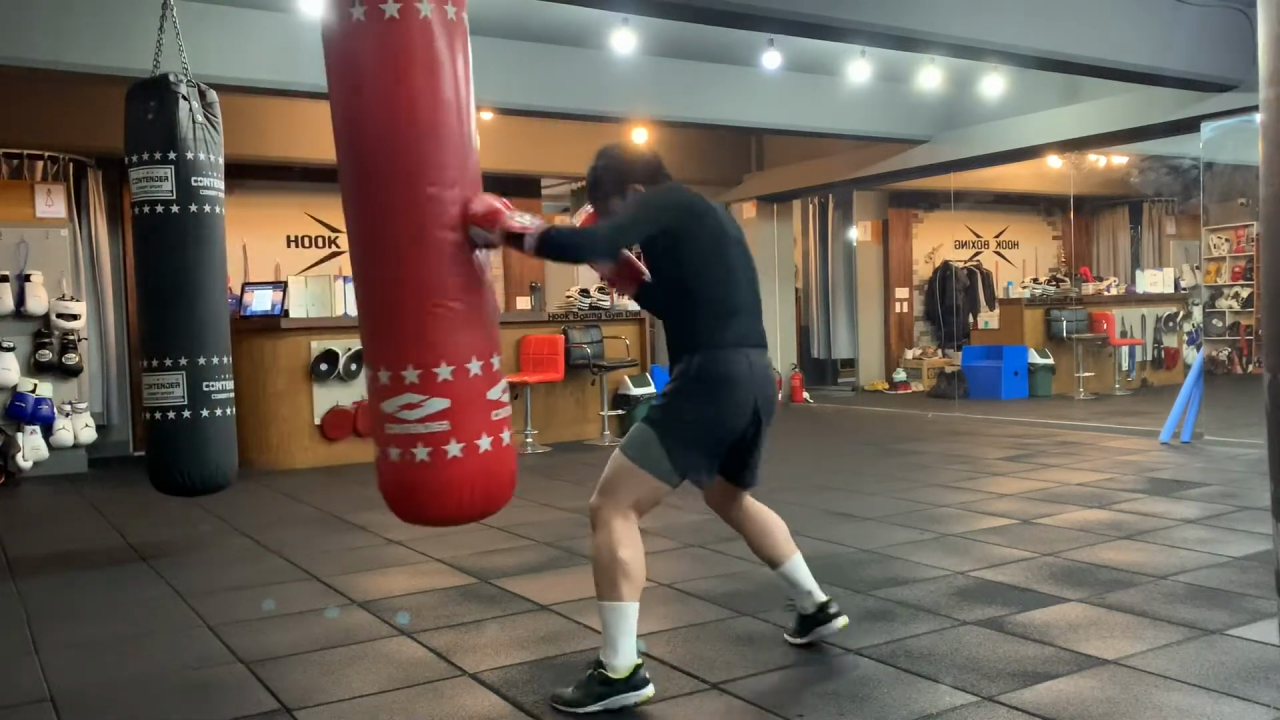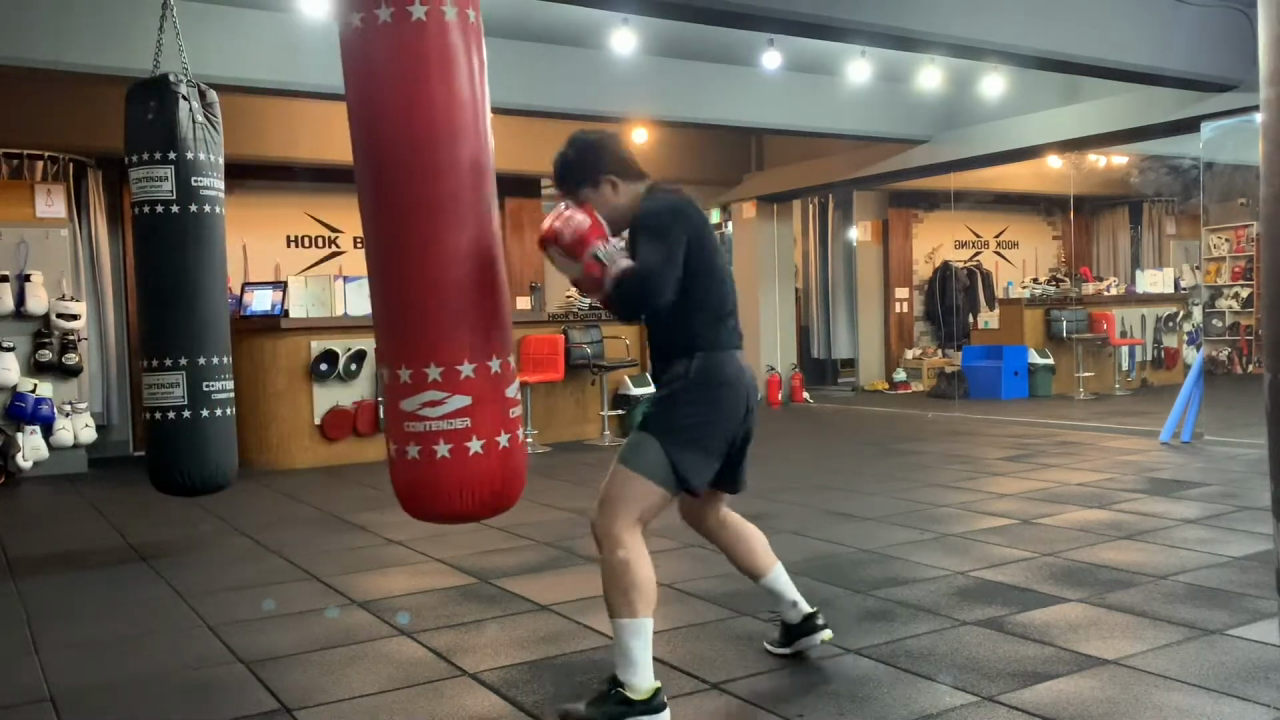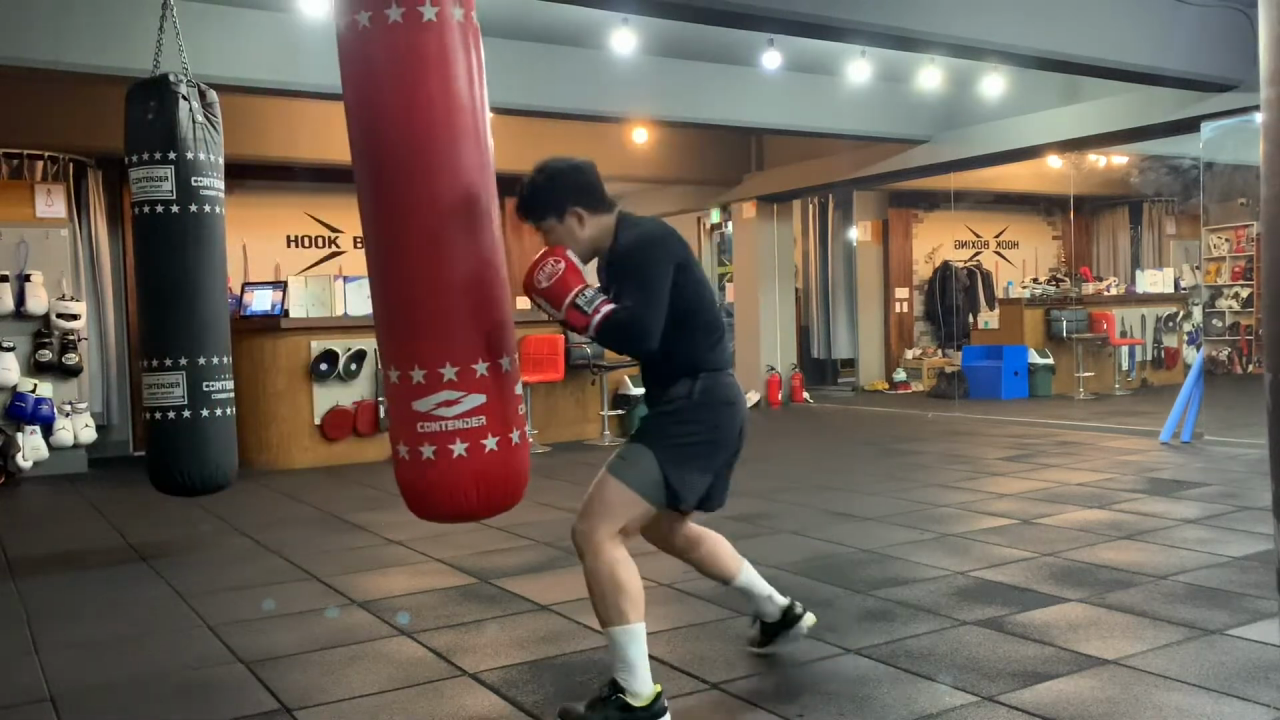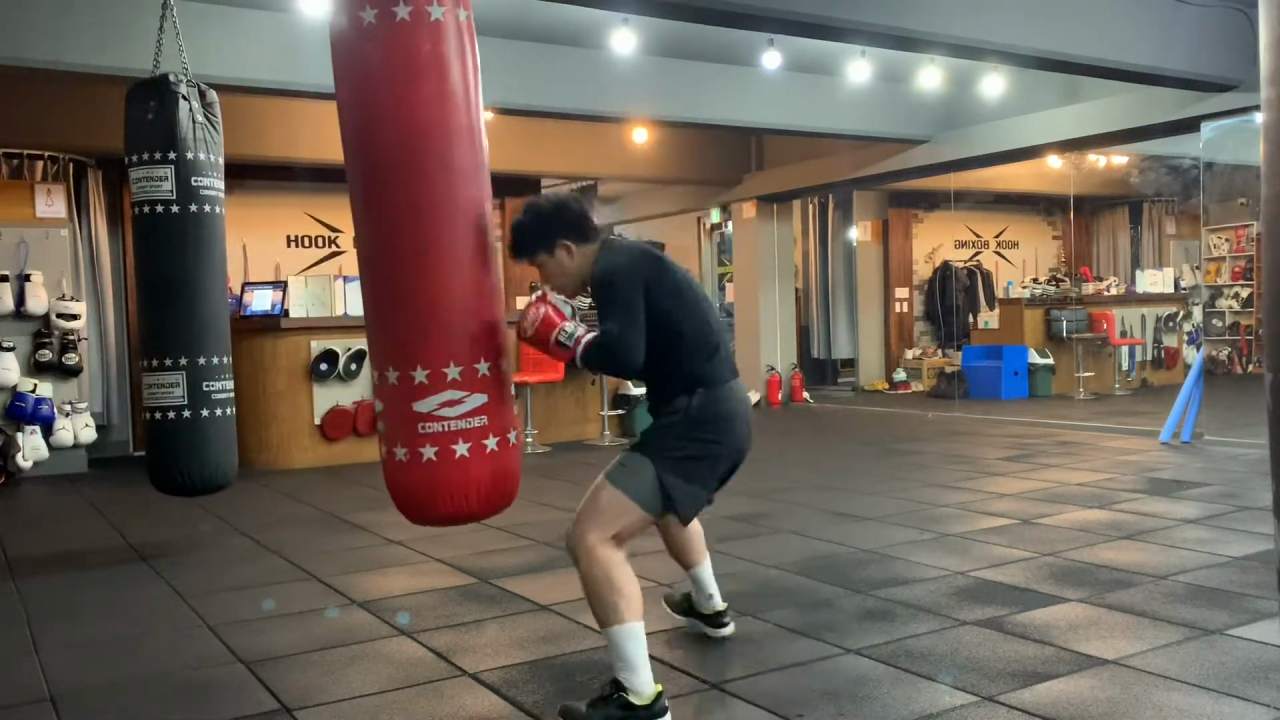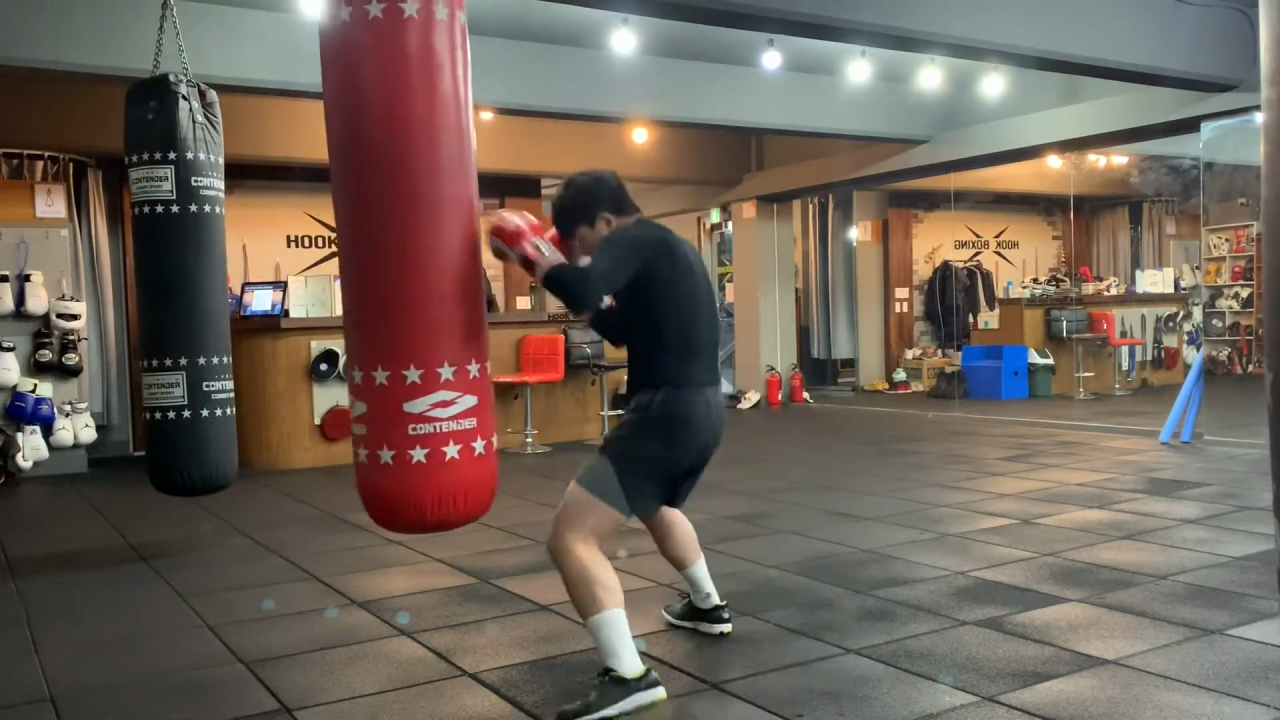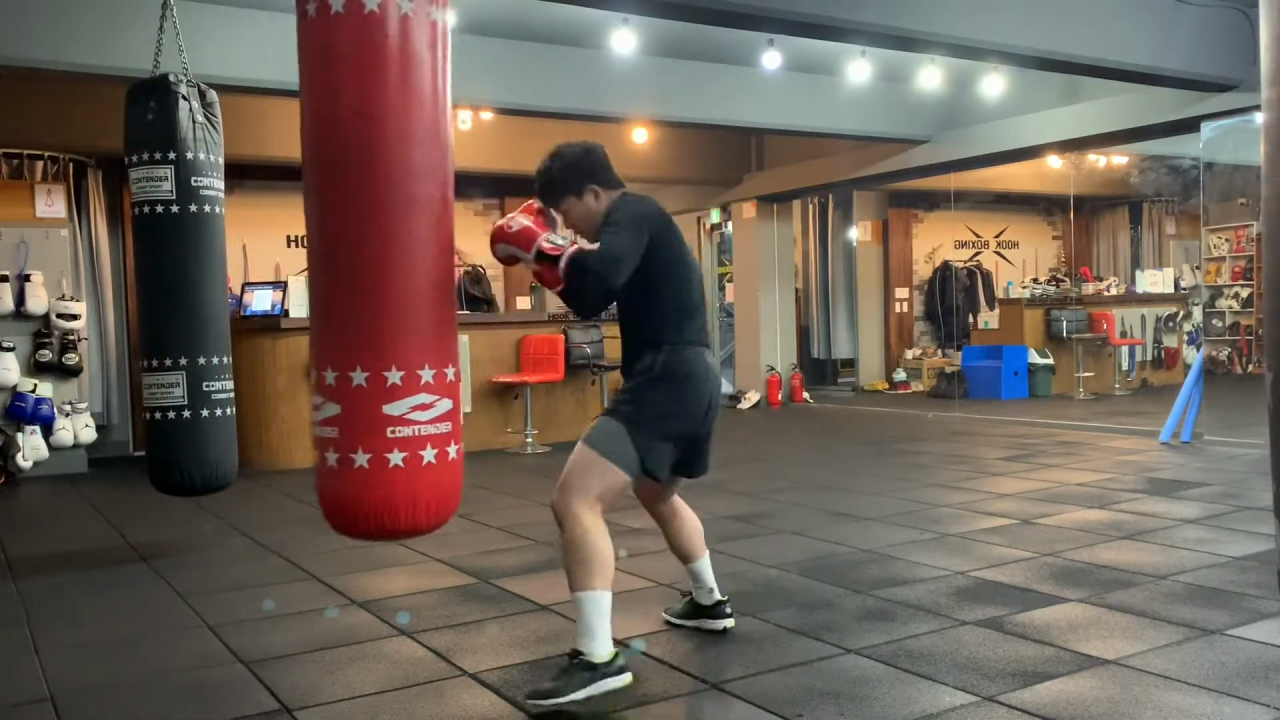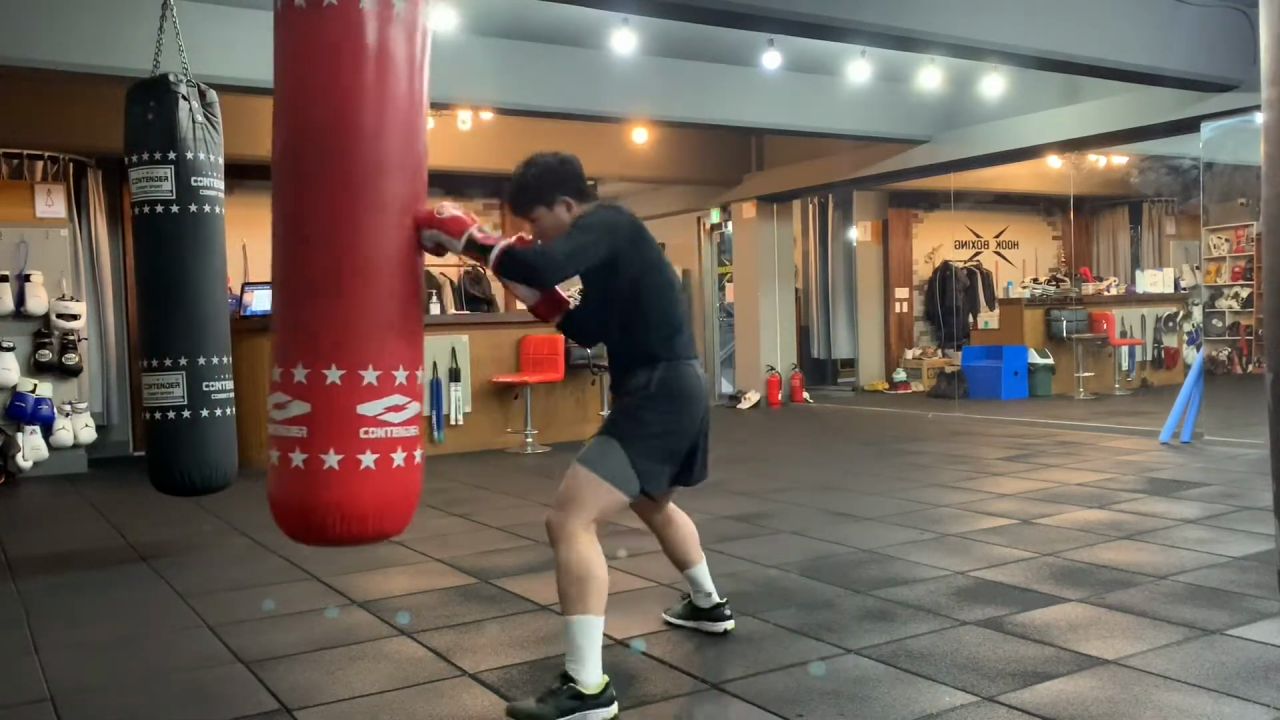
dt=0.2s
person 1, frame 1
left shoulder: (664, 206)
right shoulder: (709, 217)
left elbow: (588, 244)
left wrist: (509, 227)
right wrist: (637, 282)
left hip: (710, 379)
right hip: (752, 375)
left knee: (611, 510)
right knee: (731, 499)
left ankle: (619, 672)
right ankle: (816, 608)
person 1, frame 2
left shoulder: (663, 210)
right shoulder: (650, 219)
left elbow: (653, 293)
right elbow: (631, 305)
left wrist: (594, 253)
right wrist: (590, 263)
left hip: (701, 385)
right hip: (715, 385)
left knee: (614, 521)
right knee: (707, 514)
right ankle: (801, 617)
person 1, frame 3
left shoulder: (639, 242)
right shoulder: (633, 242)
left elbow: (640, 335)
right elbow: (643, 331)
left wrist: (575, 298)
right wrist: (582, 303)
left hip: (695, 407)
right hip: (699, 404)
left knee: (595, 531)
right knee: (669, 530)
right ankle: (778, 611)
person 1, frame 4
left shoulder: (616, 266)
right shoulder: (639, 260)
left elbow: (625, 357)
left wrist: (564, 337)
right wrist: (575, 341)
left hip: (700, 418)
right hip: (722, 410)
left knee: (591, 538)
right knee: (663, 505)
right ankle: (710, 608)
person 1, frame 5
left shoulder: (639, 239)
right shoulder: (664, 249)
left elbow: (586, 285)
right elbow: (621, 327)
left wrist: (529, 250)
right wrist: (557, 266)
left hip: (666, 413)
right hip: (701, 409)
left knee: (571, 539)
right knee: (652, 504)
left ankle: (628, 675)
right ankle: (708, 605)
person 1, frame 6
left shoulder: (634, 212)
right shoulder: (638, 224)
left elbow: (606, 273)
right elbow: (587, 301)
left wrist: (542, 246)
right wrist: (551, 258)
left hip: (667, 380)
right hip: (689, 379)
left knee: (575, 501)
right knee: (655, 492)
left ankle: (597, 657)
right ankle: (708, 601)
person 1, frame 7
left shoulder: (604, 225)
right shoulder: (607, 237)
left elbow: (543, 266)
right elbow: (590, 328)
left wrist: (469, 238)
right wrist: (544, 304)
left hip: (659, 394)
right hip: (679, 390)
left knee: (570, 521)
right knee: (653, 503)
right ankle: (708, 605)
